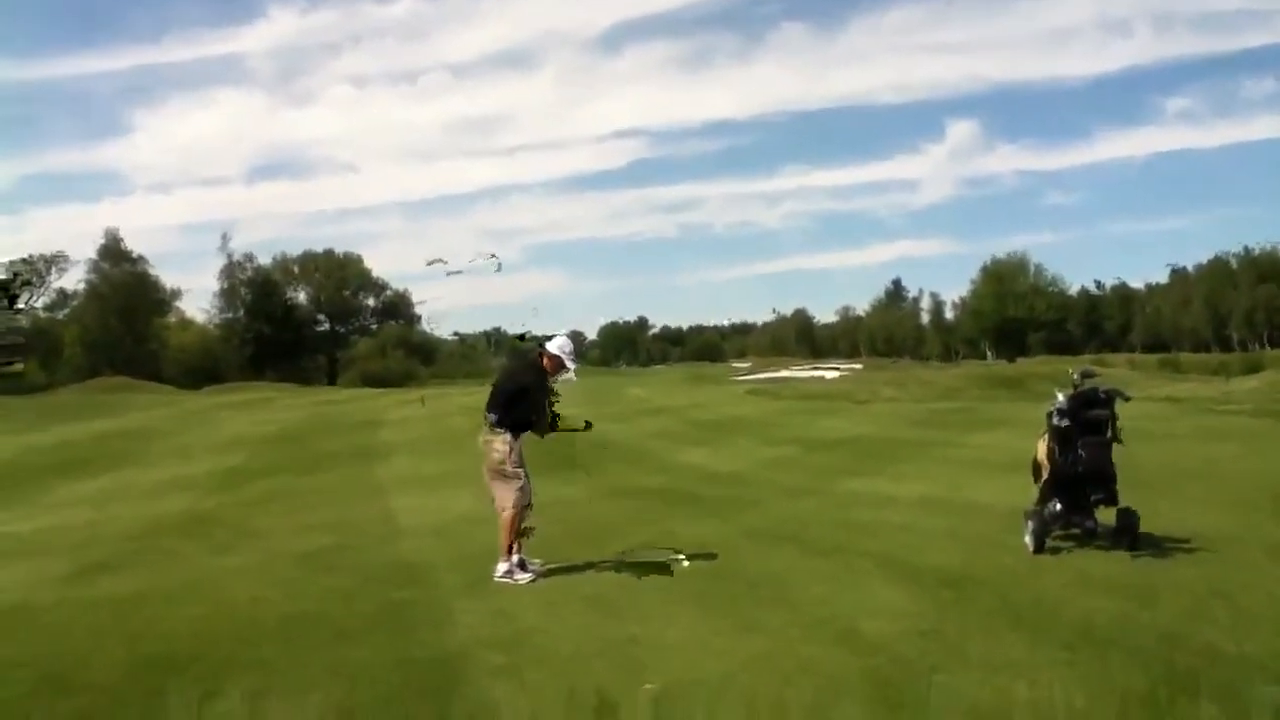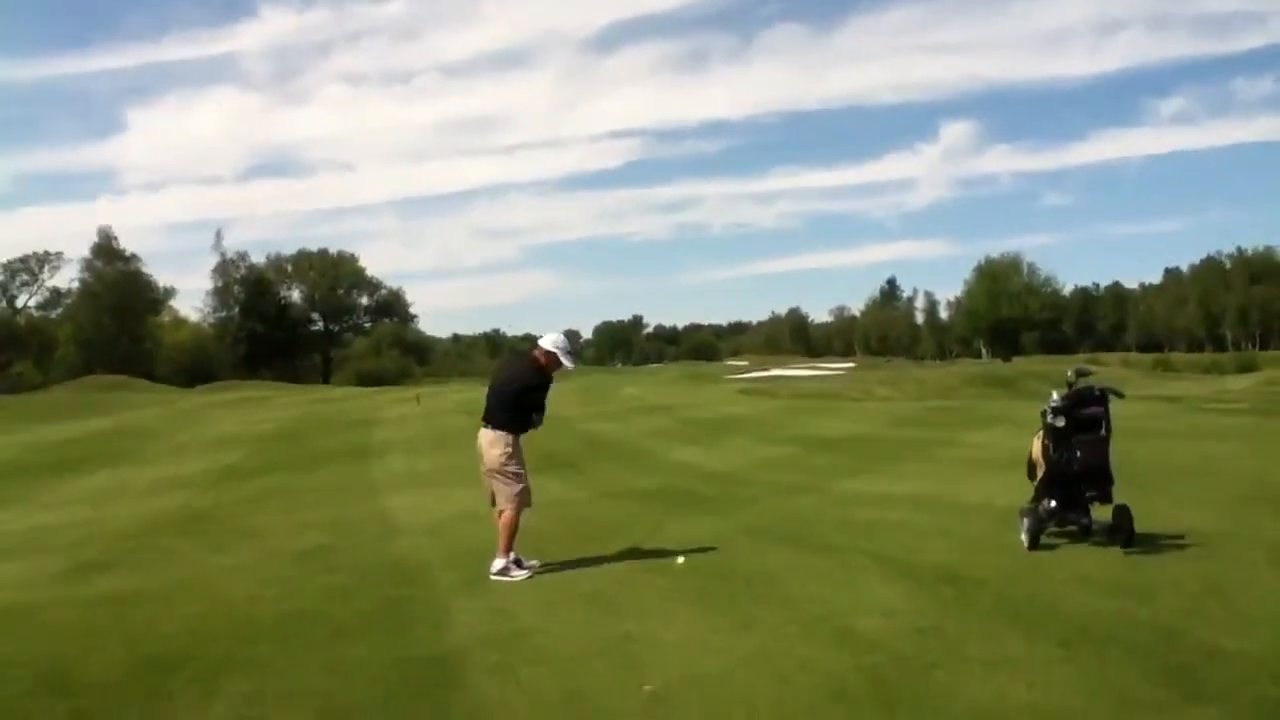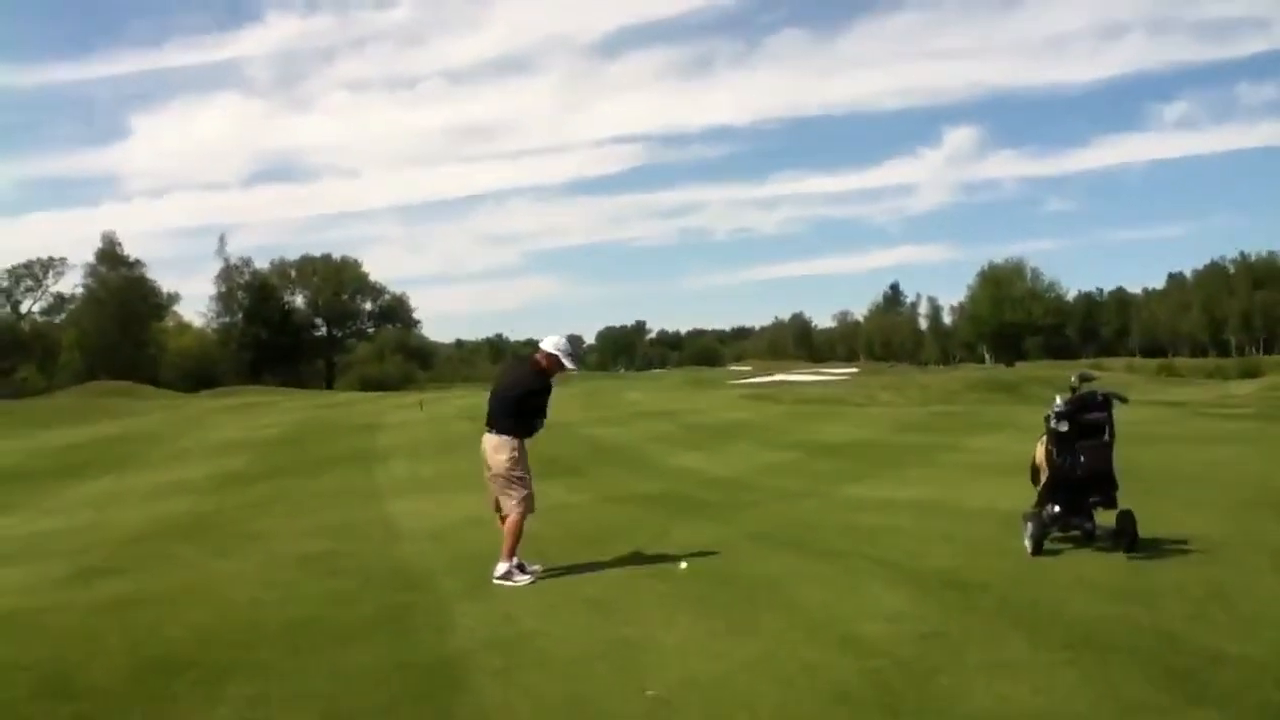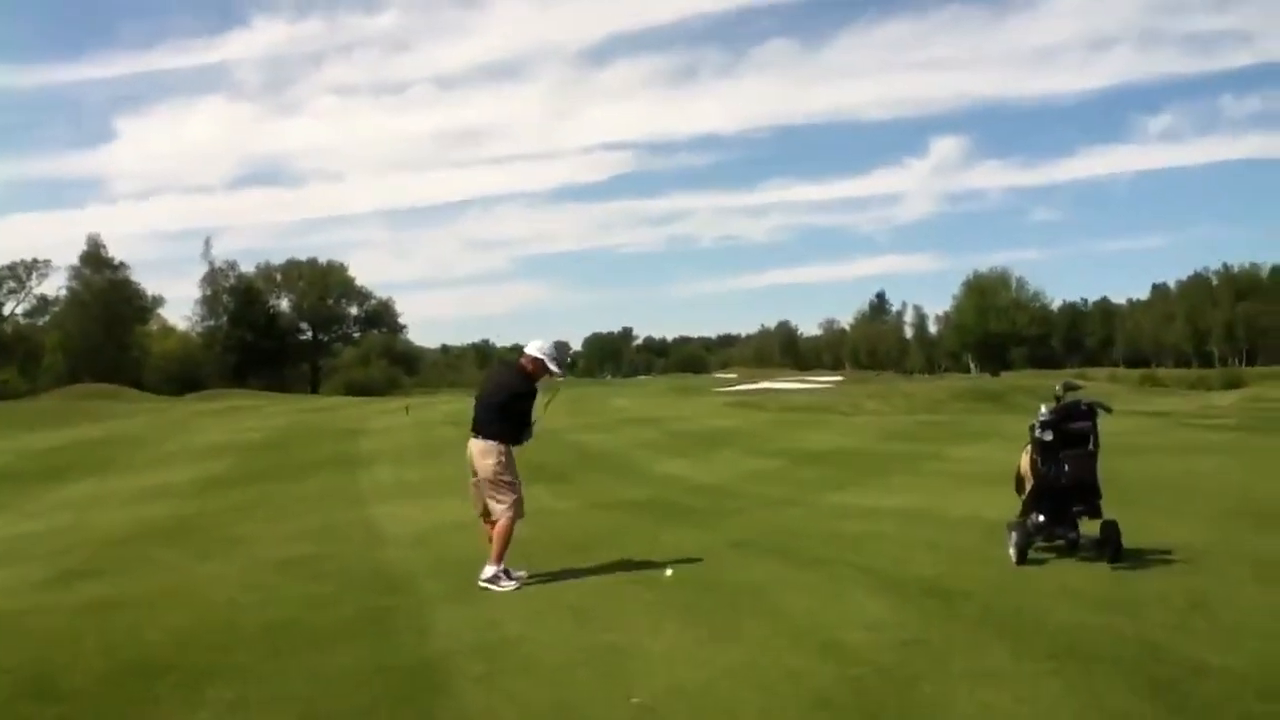
dt=0.1s
person 1, frame 1
left shoulder: (527, 366)
right shoulder: (532, 376)
right elbow: (539, 422)
right wrist: (550, 427)
left hip: (502, 436)
right hip: (502, 439)
left knee: (519, 500)
right knee: (514, 502)
left ankle: (516, 557)
right ankle: (504, 566)
person 1, frame 2
left shoulder: (513, 362)
right shoulder: (537, 377)
right elbow: (536, 418)
left wrist: (524, 419)
right wrist: (529, 421)
left hip: (488, 434)
right hip: (503, 439)
left knee: (504, 501)
right knee: (513, 502)
left ankle: (509, 555)
right ankle: (501, 563)
person 1, frame 3
left shoulder: (513, 366)
right shoulder: (539, 381)
right elbow: (538, 421)
right wrist: (530, 425)
left hip: (492, 439)
right hip: (508, 444)
left knee: (506, 506)
right knee: (518, 507)
left ankle: (512, 560)
right ankle: (504, 567)
person 1, frame 4
left shoulder: (497, 371)
right shoulder: (524, 385)
right elbow: (523, 427)
left wrist: (516, 433)
right wrist: (523, 434)
left hip: (477, 444)
right hip: (494, 449)
left knee: (492, 511)
right knee: (508, 512)
left ankle: (497, 566)
right ankle: (491, 571)
